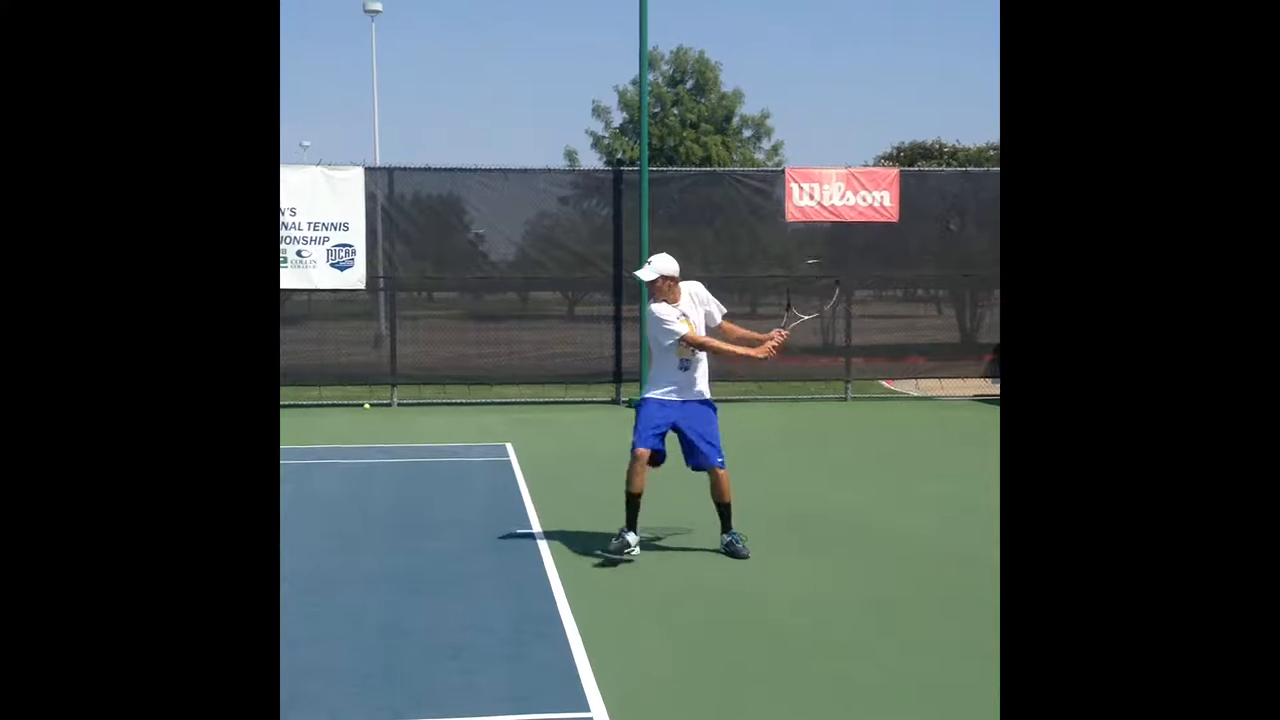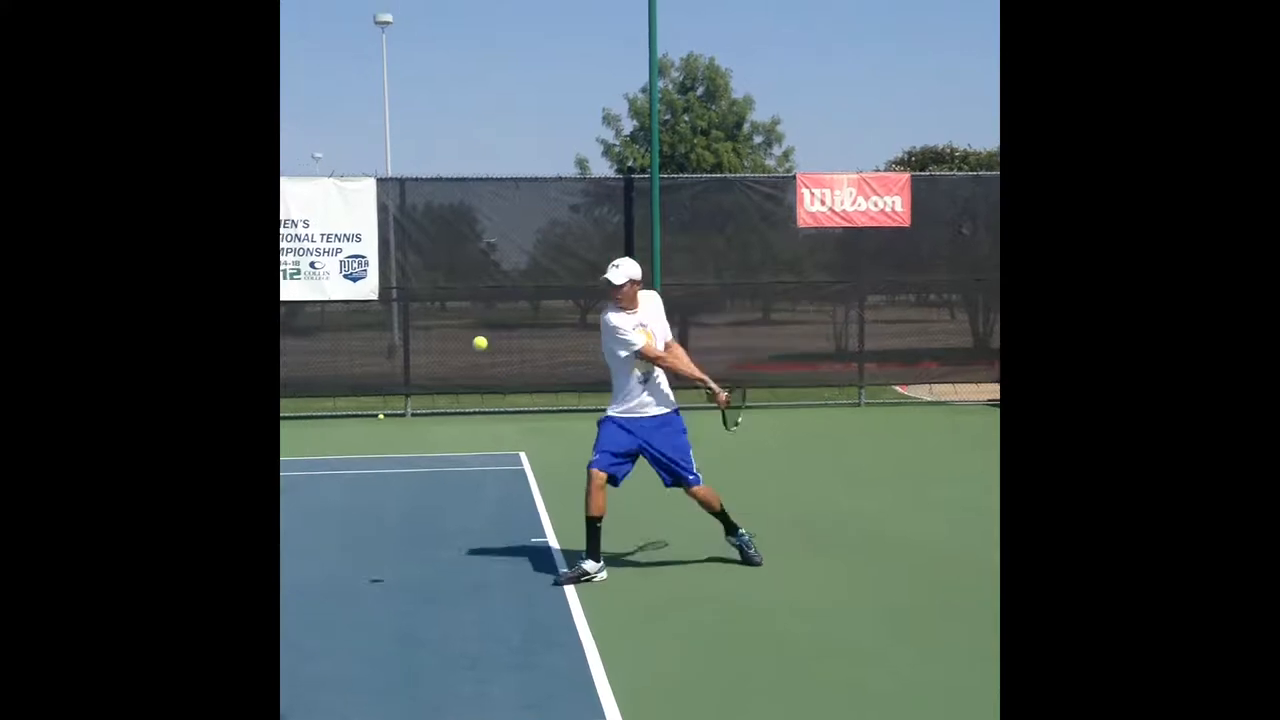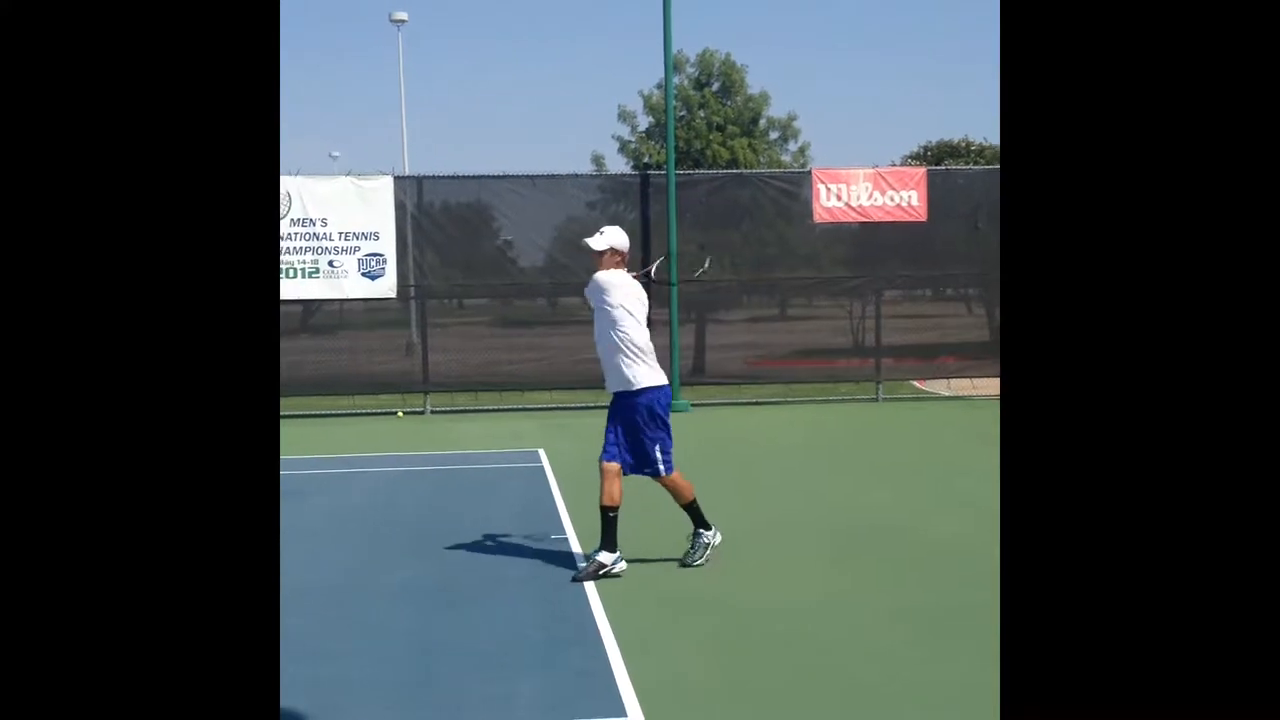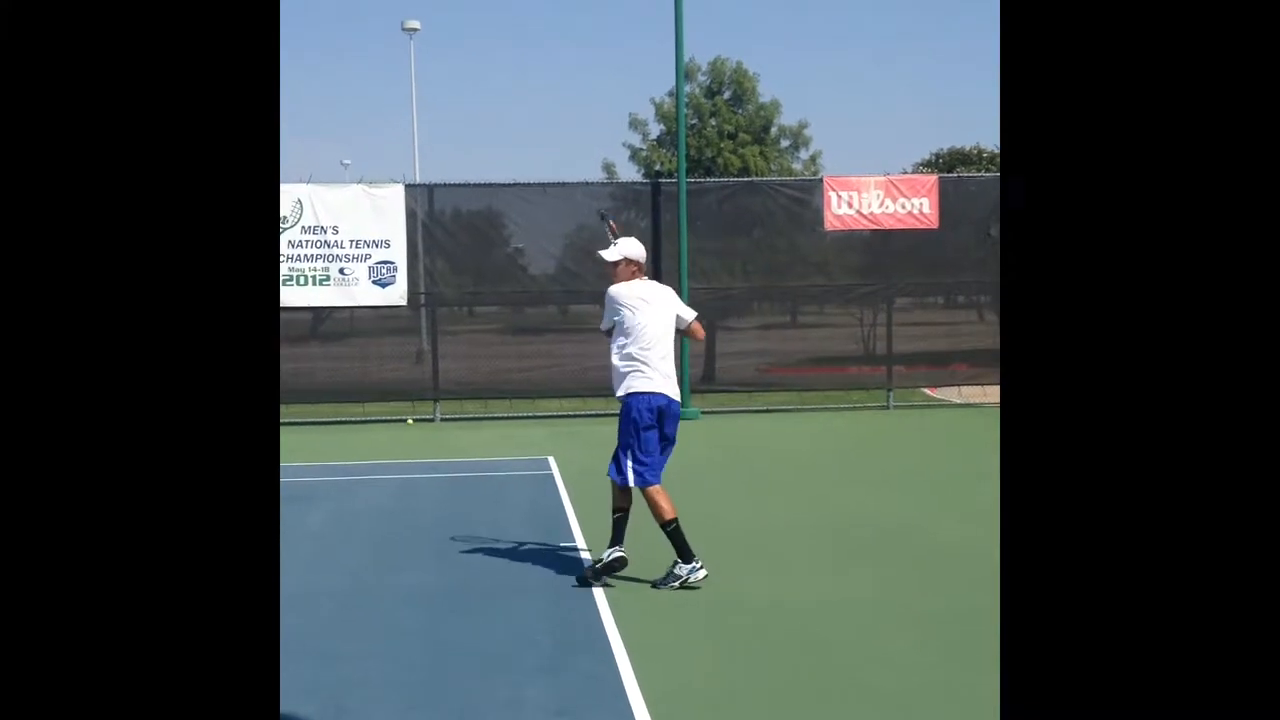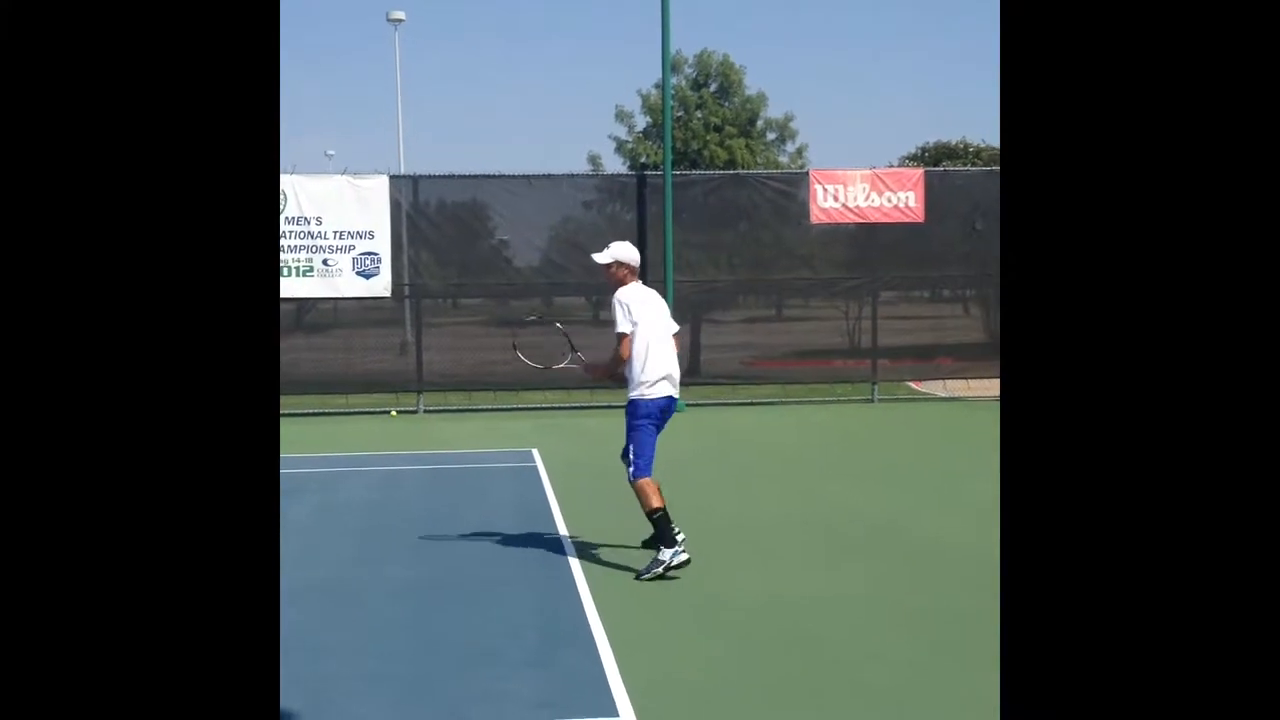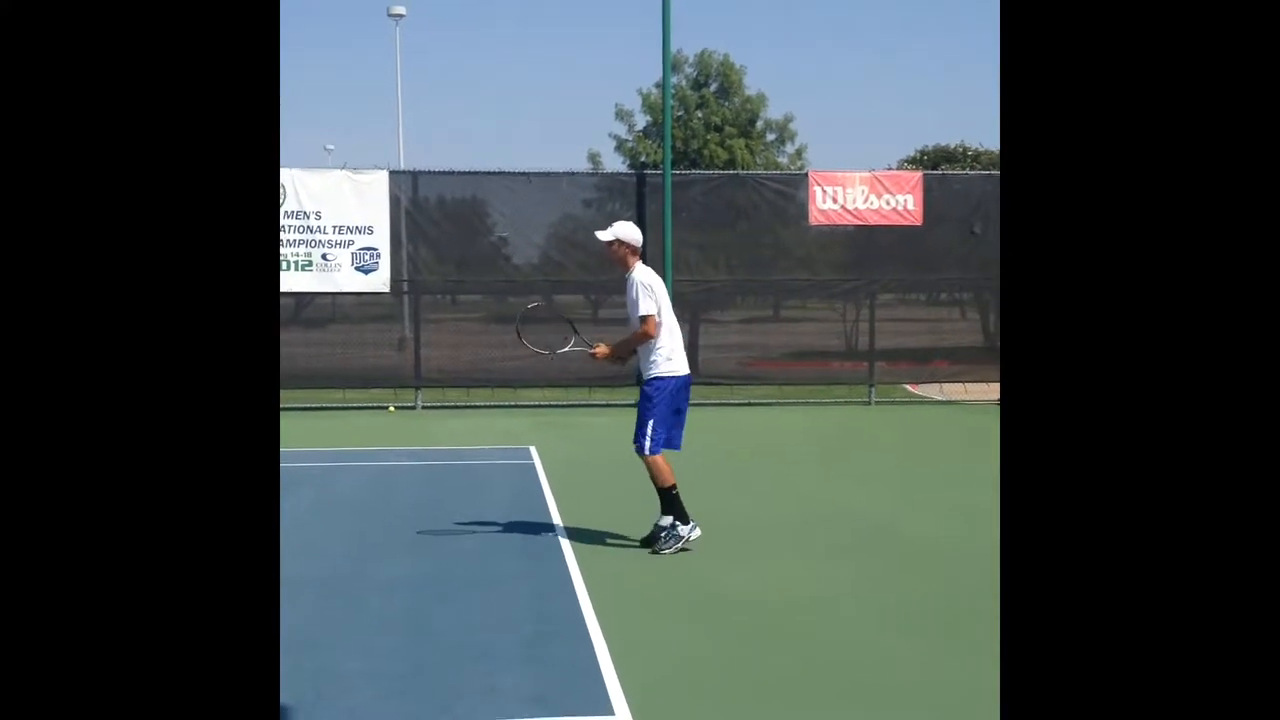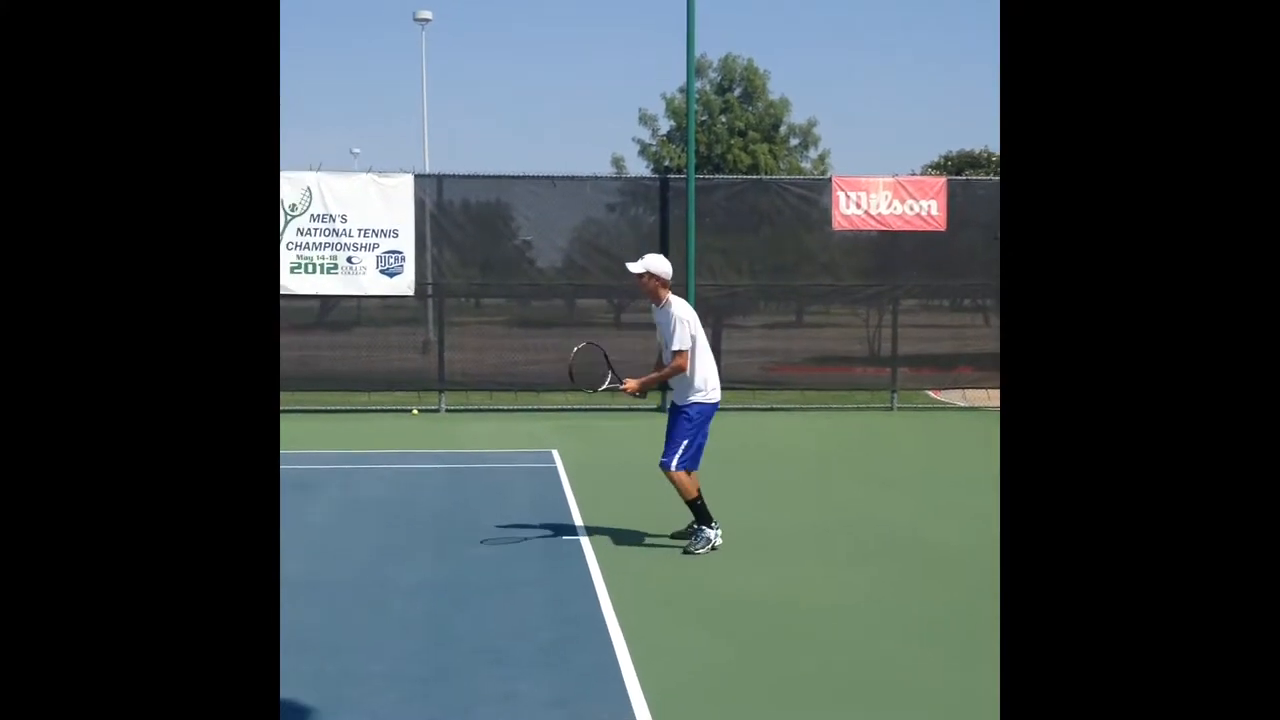
dt=0.3s
person 1, frame 1
left shoulder: (696, 291)
right shoulder: (657, 311)
left elbow: (724, 326)
right elbow: (703, 344)
left wrist: (764, 338)
right wrist: (751, 353)
left hip: (696, 399)
right hip: (658, 398)
left knee: (717, 469)
right knee: (640, 454)
left ankle: (728, 533)
right ankle: (629, 535)
person 1, frame 2
left shoulder: (651, 300)
right shoulder: (612, 320)
left elbow: (672, 347)
right elbow: (656, 358)
left wrist: (705, 380)
right wrist: (703, 378)
left hip: (662, 415)
right hip: (622, 417)
left knee: (693, 486)
right knee: (597, 476)
left ankle: (736, 535)
right ankle: (593, 561)
person 1, frame 3
left shoulder: (602, 281)
right shoulder: (632, 285)
left elbow: (592, 298)
left hip: (645, 391)
right hip: (628, 391)
left knee: (662, 471)
right knee: (610, 467)
left ankle: (705, 531)
right ankle: (609, 553)
person 1, frame 4
left shoulder: (616, 293)
right shoulder: (665, 292)
left elbow: (609, 331)
right elbow: (698, 333)
left hip: (641, 395)
right hip: (668, 397)
left knee: (645, 481)
right knee: (623, 476)
left ankle: (688, 562)
right ankle: (615, 550)
person 1, frame 5
left shoulder: (624, 296)
right shoulder: (653, 296)
left elbow: (624, 352)
right elbow: (672, 344)
left wrist: (605, 370)
left hip: (648, 395)
right hip: (666, 391)
left knee: (639, 473)
right knee: (636, 463)
left ankle: (671, 548)
right ankle: (667, 530)
person 1, frame 6
left shoulder: (639, 279)
right shoulder: (642, 277)
left elbow: (649, 330)
left wrist: (612, 350)
right wrist: (624, 351)
left hip: (663, 375)
right hip: (671, 373)
left knee: (649, 450)
right knee: (651, 448)
left ankle: (684, 523)
right ankle: (668, 518)
person 1, frame 7
left shoulder: (677, 312)
right shoulder: (659, 309)
left elbow: (680, 365)
left wrist: (641, 384)
right wrist: (649, 383)
left hip: (700, 397)
right hip: (683, 397)
left knee: (673, 467)
right knee: (673, 462)
left ankle: (709, 528)
right ankle: (702, 518)
